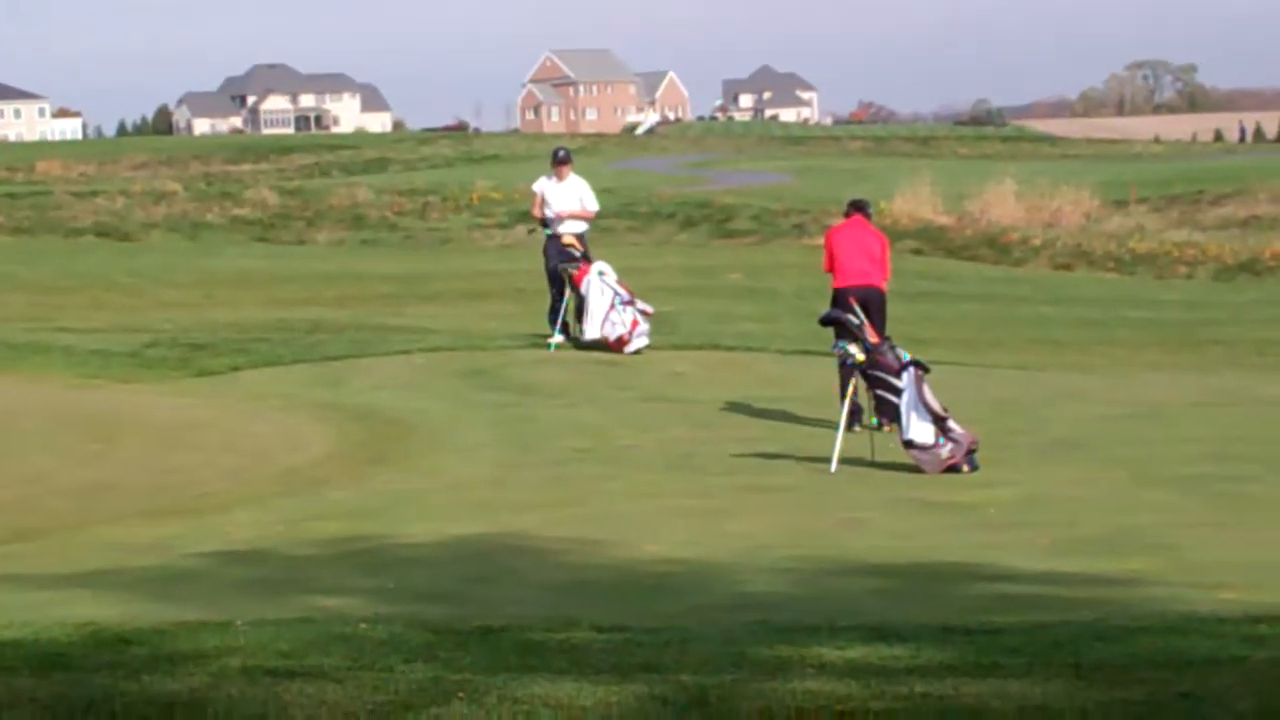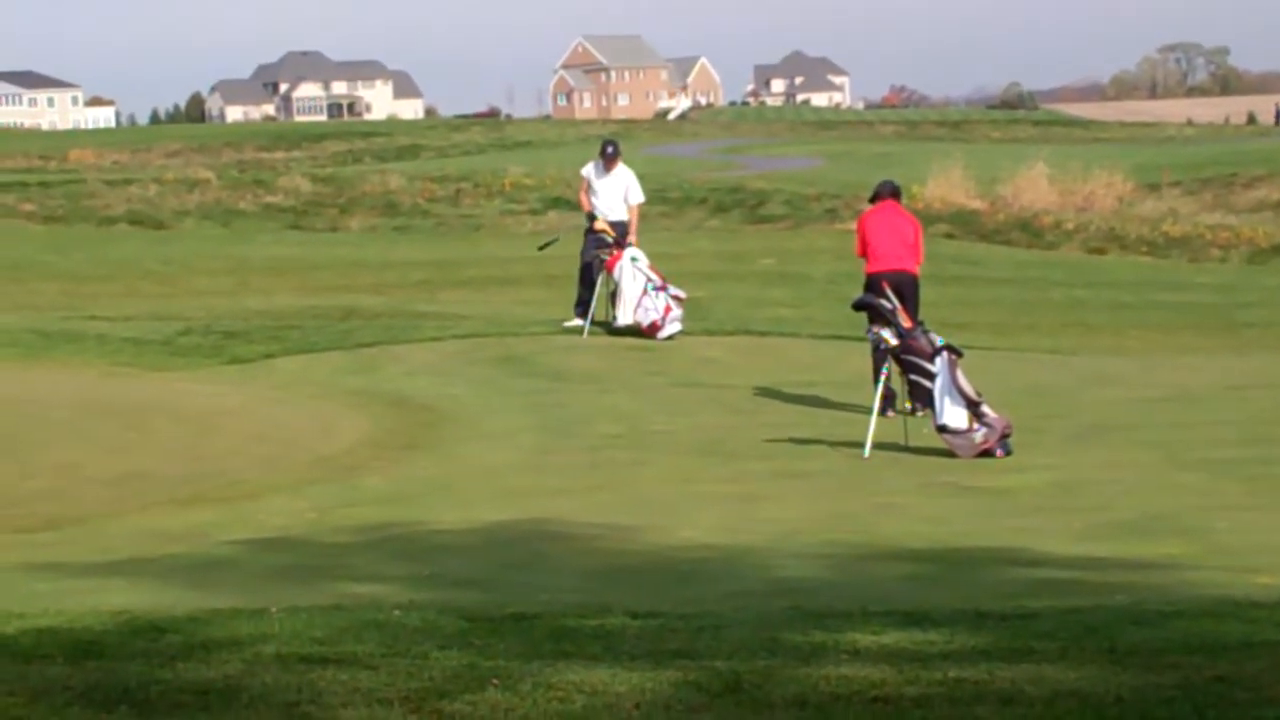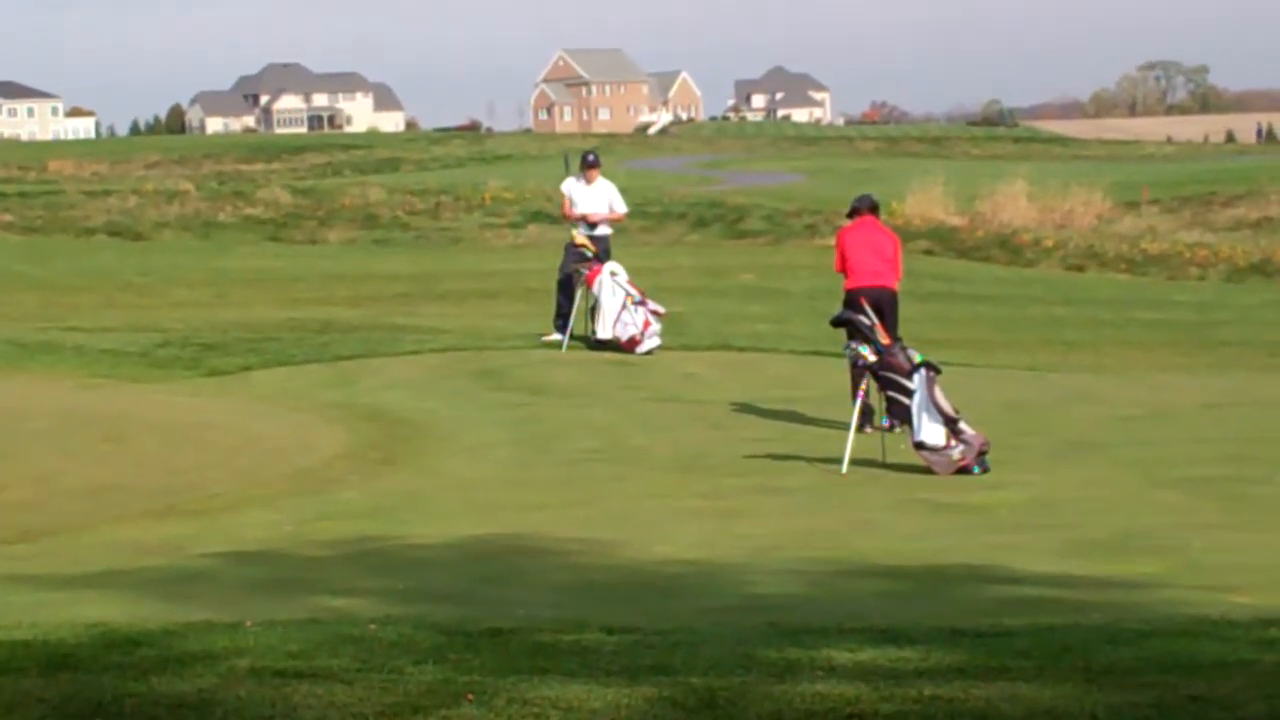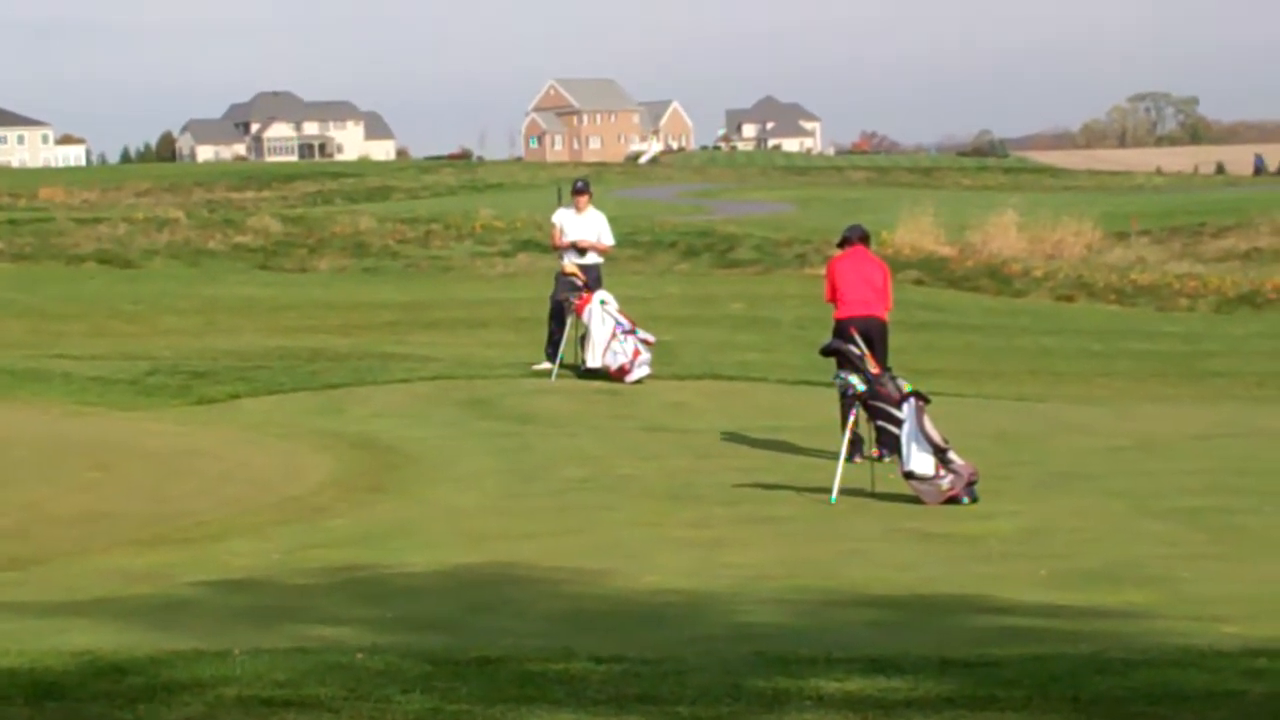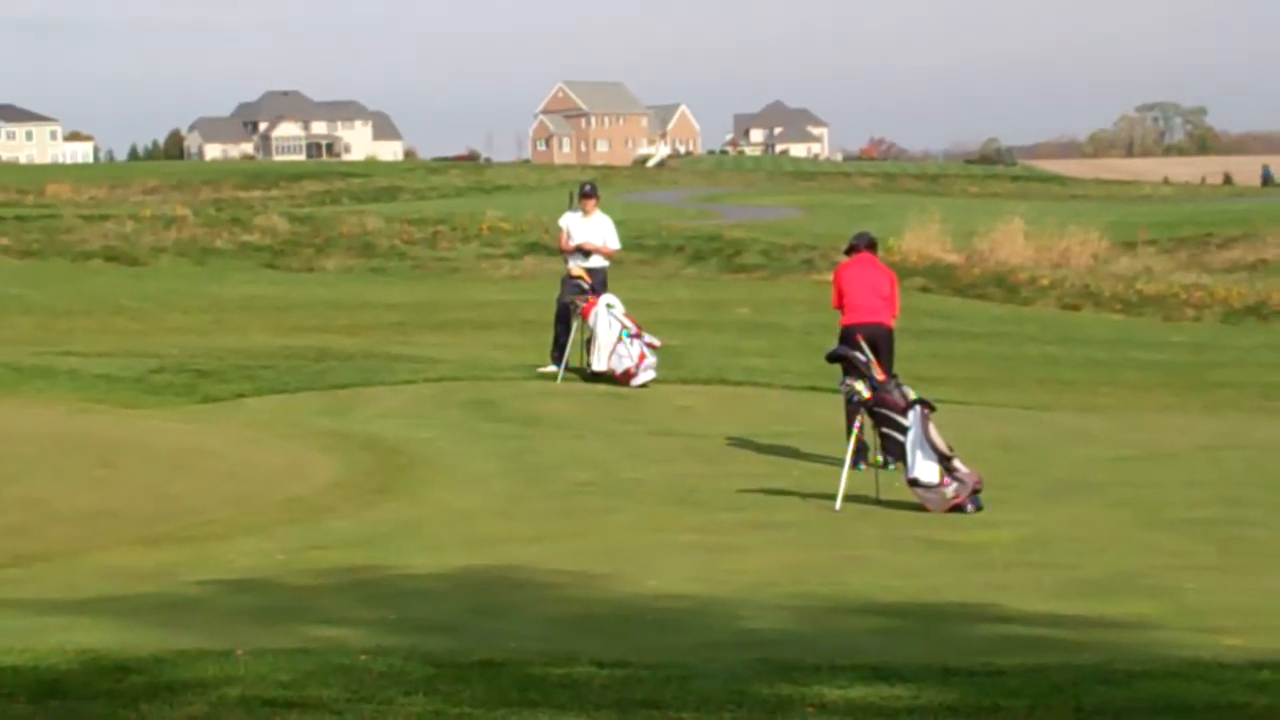
dt=1s
person 1, frame 1
left shoulder: (833, 233)
right shoulder: (879, 235)
left elbow: (828, 267)
right elbow: (886, 272)
left hip: (845, 291)
right hip: (874, 292)
left ankle: (853, 417)
person 1, frame 2
left shoulder: (866, 217)
right shoulder: (911, 220)
left elbow: (861, 252)
right elbow: (918, 257)
left hip: (878, 277)
right hip: (907, 277)
left ankle: (886, 402)
right ankle: (918, 401)
person 1, frame 3
left shoulder: (845, 233)
right shoulder: (890, 235)
left elbow: (840, 268)
right elbow: (898, 273)
left hip: (857, 293)
right hip: (886, 292)
left ankle: (865, 418)
person 1, frame 4
left shoulder: (835, 263)
right shoulder: (880, 265)
left elbow: (831, 298)
right elbow: (887, 304)
left hip: (847, 323)
right hip: (876, 323)
left ankle: (854, 447)
right ankle: (885, 447)
person 1, frame 5
left shoulder: (843, 269)
right shoulder: (888, 272)
left elbow: (838, 304)
right elbow: (894, 311)
left hip: (853, 329)
right hip: (882, 330)
left ankle: (858, 454)
person 2, frame 1
left shoulder: (580, 184)
right shoulder: (543, 183)
left elbow: (591, 213)
right elbow: (535, 209)
left wrist: (569, 212)
right wrist: (542, 219)
left hip: (576, 239)
right hip: (553, 240)
right knee: (556, 286)
right ankle: (559, 330)
person 2, frame 2
left shoulder: (627, 175)
right shoulder: (591, 169)
left elbow: (634, 207)
right elbow: (582, 193)
left wrist: (633, 233)
right wrist: (588, 212)
left hip: (618, 227)
right hip: (596, 225)
right knee: (587, 268)
right ankle: (581, 315)
person 2, frame 3
left shoulder: (608, 187)
right shoulder: (570, 184)
left elbow: (621, 215)
right elbow: (565, 212)
left wrist: (601, 216)
right wrist: (583, 216)
left hip: (600, 241)
right hip: (578, 239)
right knee: (565, 280)
right ankle: (561, 329)
person 2, frame 4
left shoulder: (598, 217)
right shoulder: (562, 214)
left elbow: (607, 248)
right elbow: (555, 243)
left wrist: (590, 244)
right wrist: (572, 243)
left hip: (591, 270)
right hip: (568, 268)
right knee: (556, 309)
right ankle: (551, 358)
person 2, frame 5
left shoulder: (605, 221)
right shoulder: (569, 218)
left elbow: (613, 252)
right elbow: (562, 246)
left wrist: (595, 247)
right wrist: (577, 247)
left hip: (597, 273)
right hip: (574, 271)
right knee: (562, 312)
right ankle: (557, 361)
